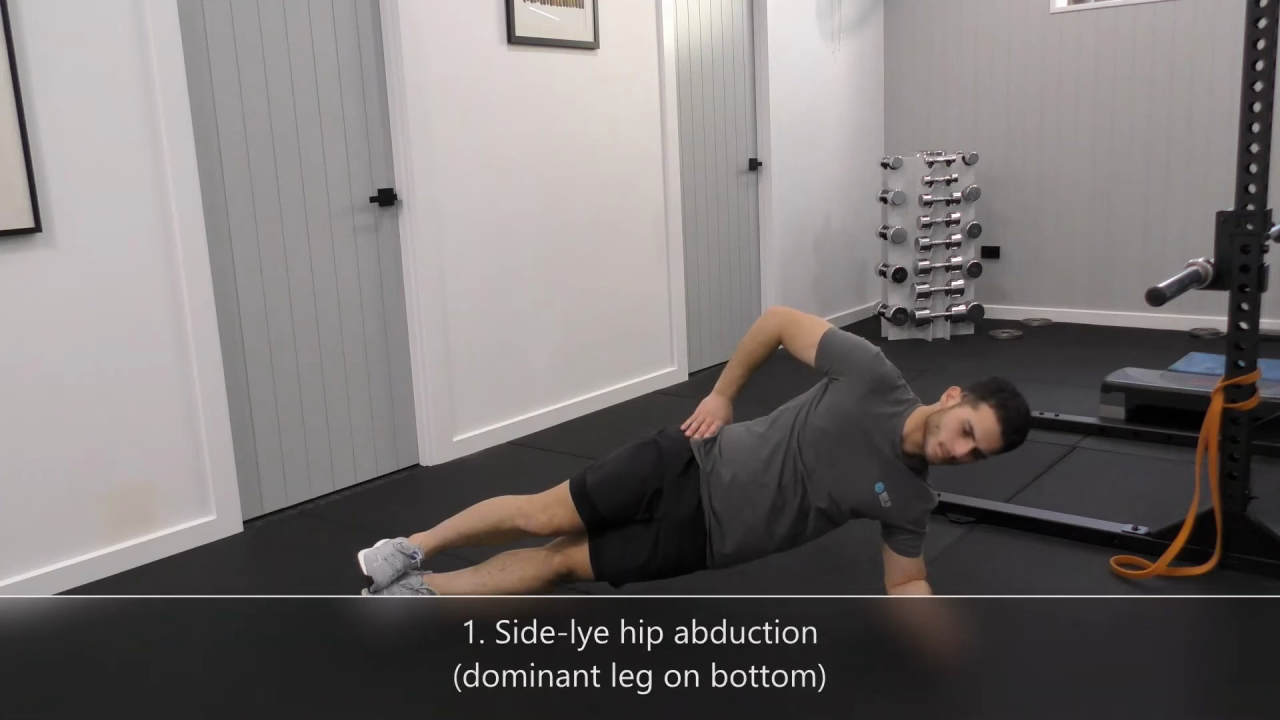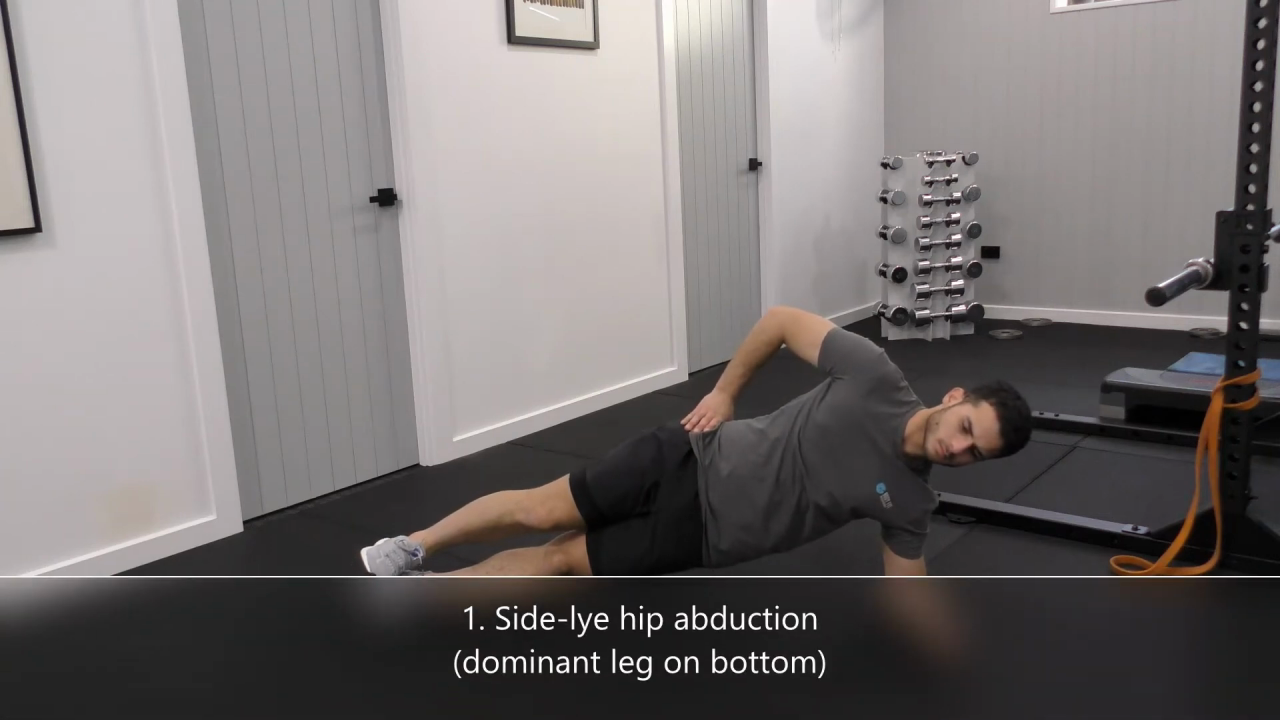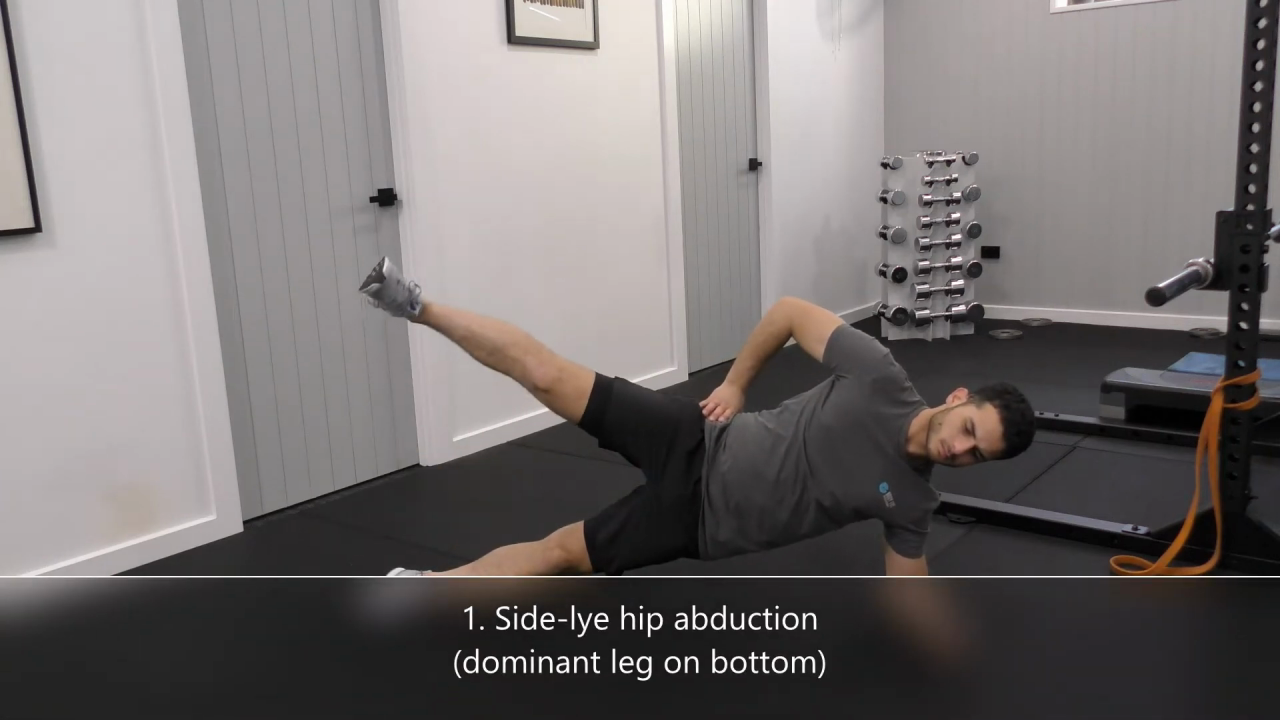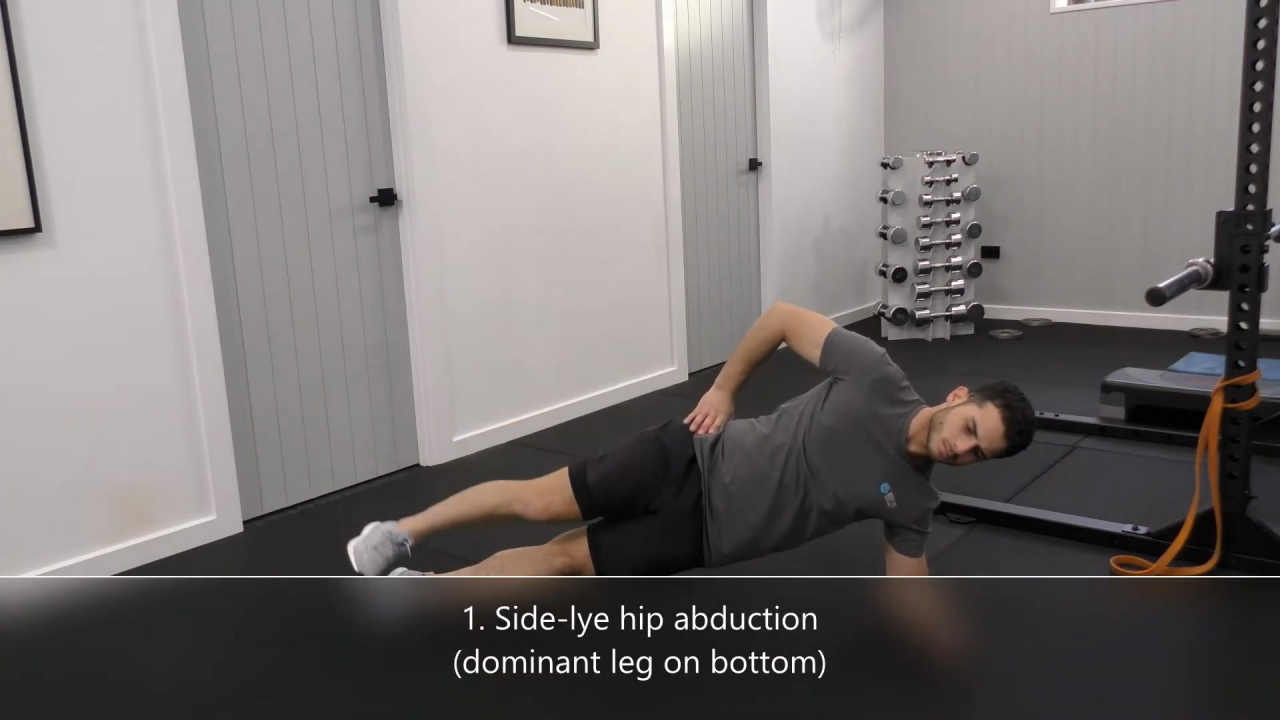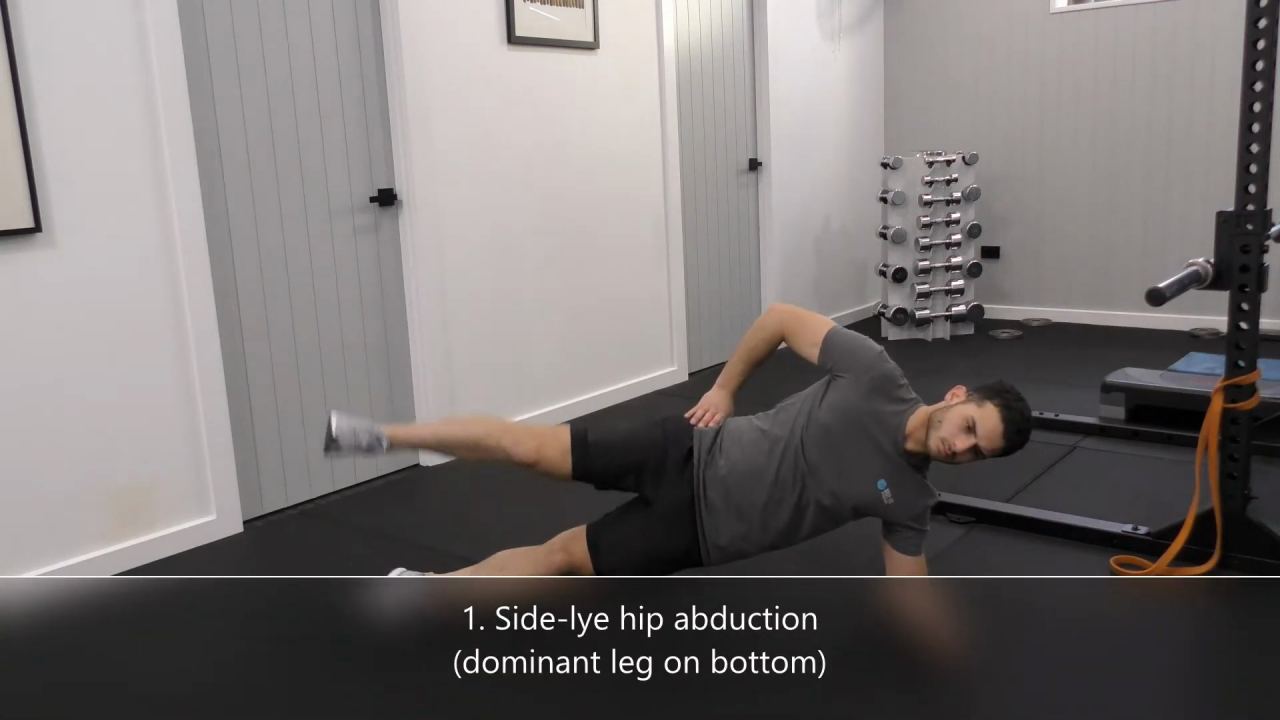
dt=1s
person 1, frame 1
left shoulder: (909, 499)
right shoulder: (873, 374)
left elbow: (904, 583)
right elbow: (778, 321)
right wrist: (720, 394)
left hip: (704, 536)
right hip: (693, 466)
left knee: (563, 561)
right knee: (543, 516)
left ankle: (423, 591)
right ankle: (411, 551)
person 1, frame 2
left shoulder: (910, 500)
right shoulder: (876, 375)
left elbow: (905, 585)
right elbow: (781, 320)
right wrist: (723, 393)
left hip: (704, 532)
right hip: (695, 461)
left knee: (562, 558)
right knee: (541, 511)
right ankle: (414, 548)
person 1, frame 3
left shoulder: (912, 499)
right shoulder: (879, 375)
left elbow: (907, 584)
right elbow: (790, 310)
right wrist: (734, 385)
left hip: (701, 521)
right hip: (697, 446)
left knee: (561, 552)
right knee: (545, 371)
right ankle: (418, 305)
person 1, frame 4
left shoulder: (913, 500)
right shoulder: (876, 375)
left elbow: (908, 585)
right elbow: (783, 317)
right wrist: (723, 389)
left hip: (706, 534)
right hip: (698, 461)
left knee: (566, 557)
right knee: (539, 501)
right ankle: (402, 534)
person 1, frame 5
left shoulder: (910, 497)
right shoulder: (876, 373)
left elbow: (907, 587)
right elbow: (782, 317)
right wrist: (724, 387)
left hip: (702, 529)
right hip: (694, 454)
left knee: (563, 555)
right knee: (531, 446)
right ankle: (387, 435)
